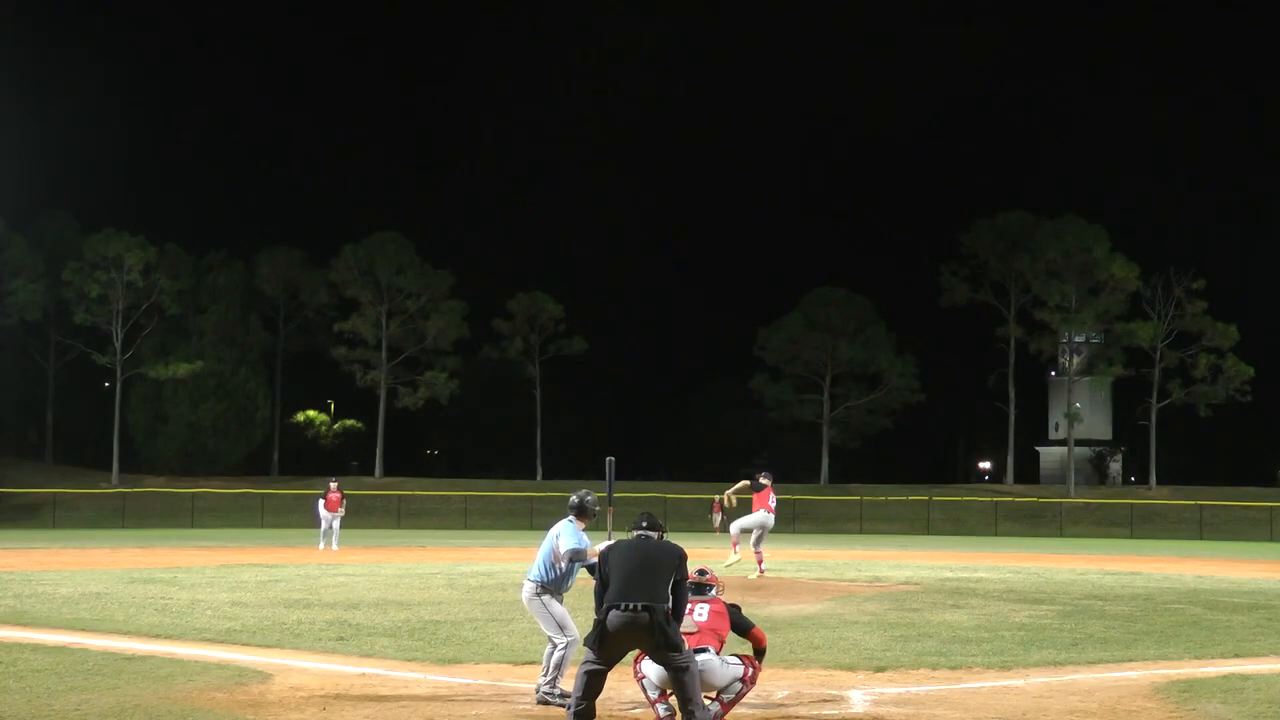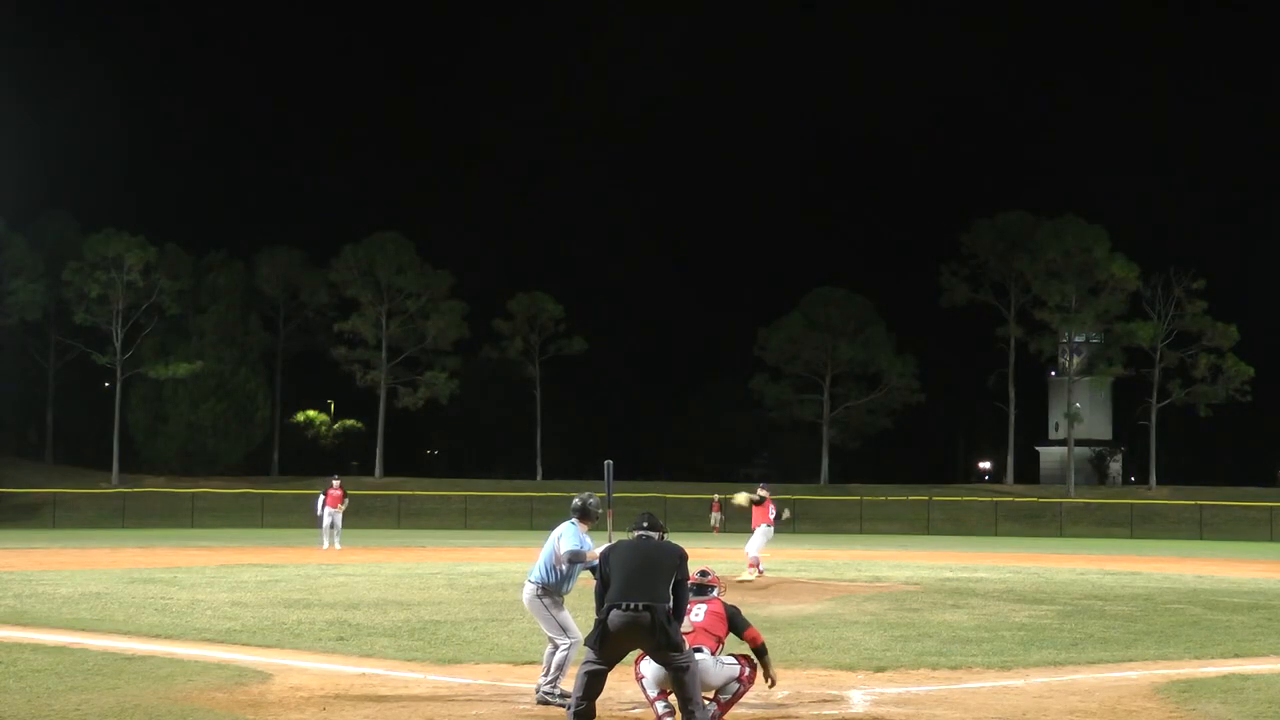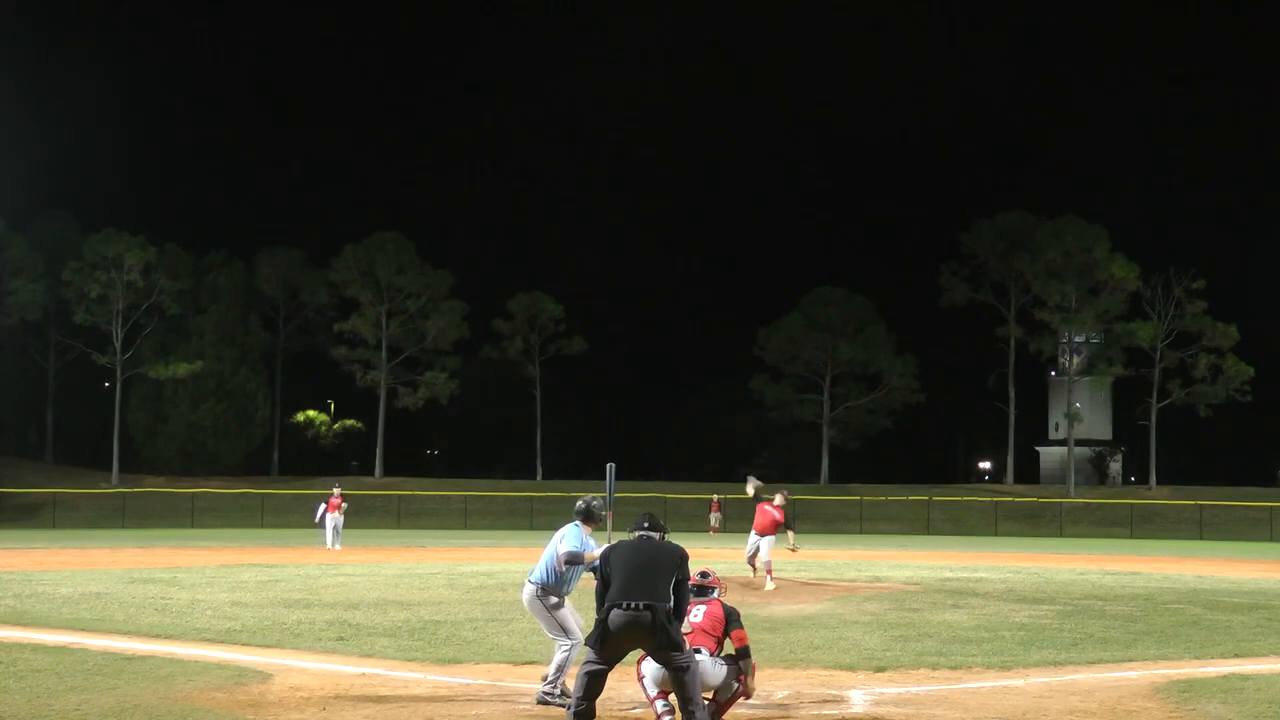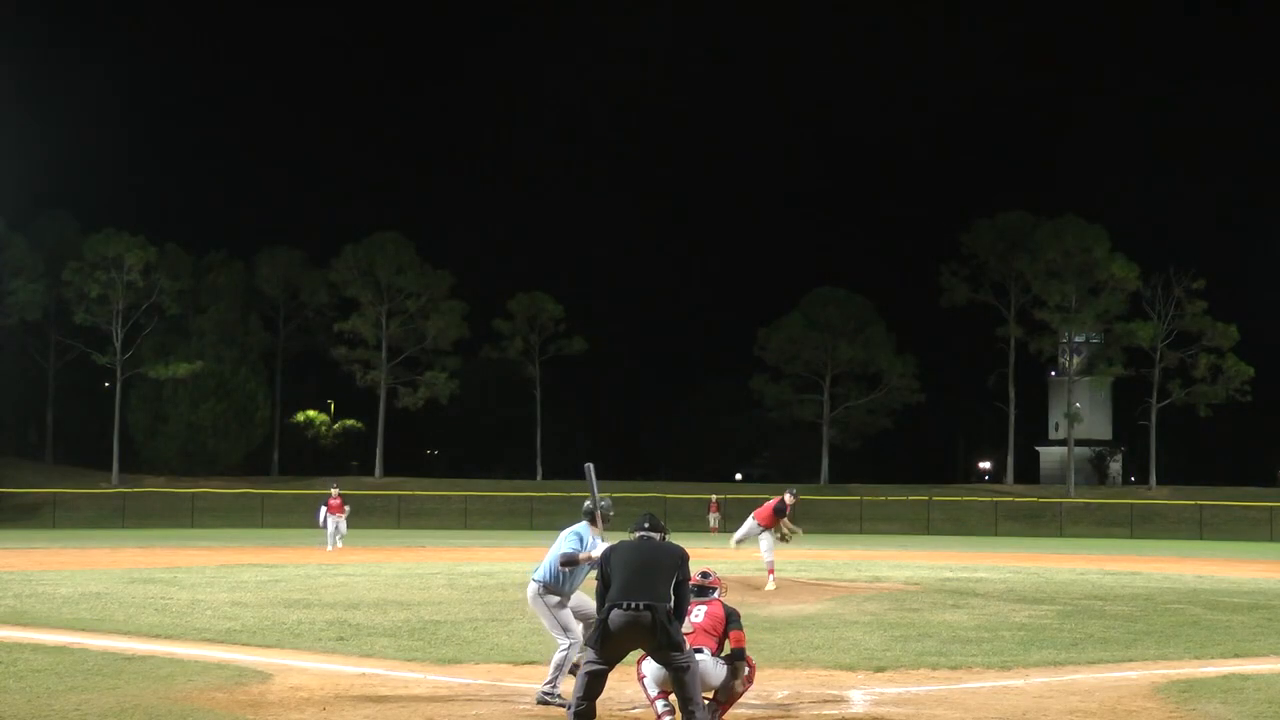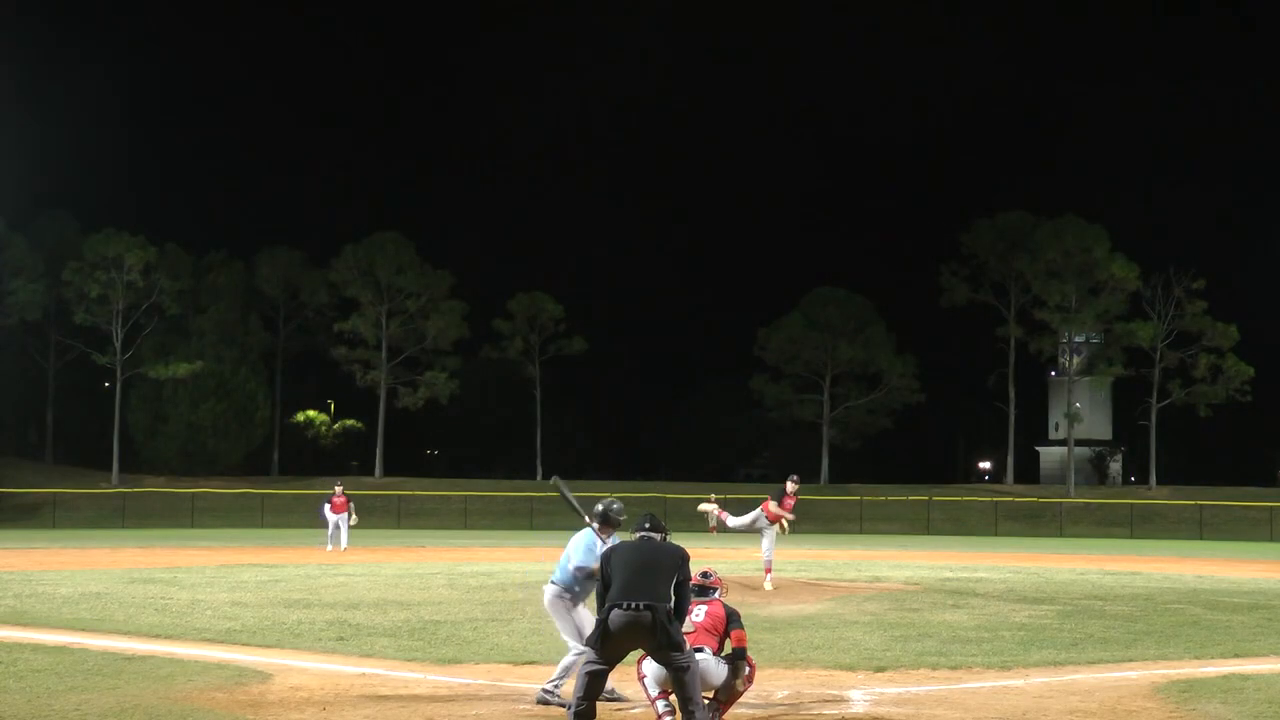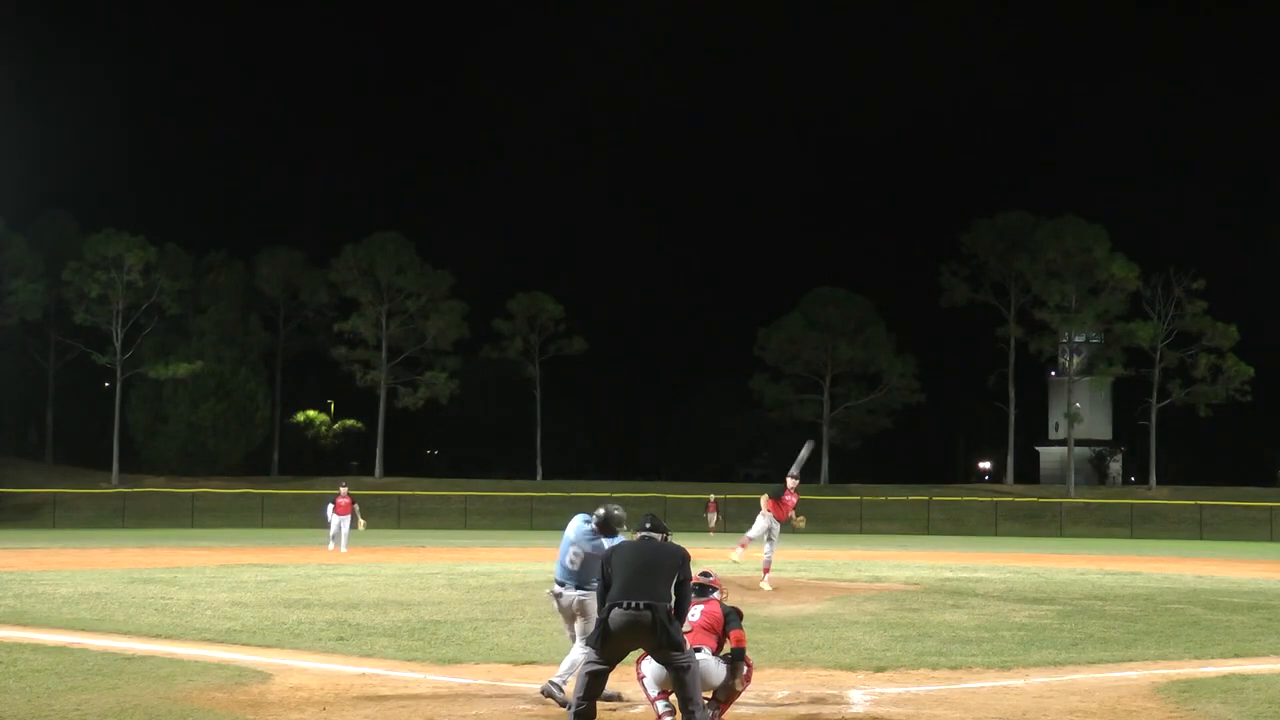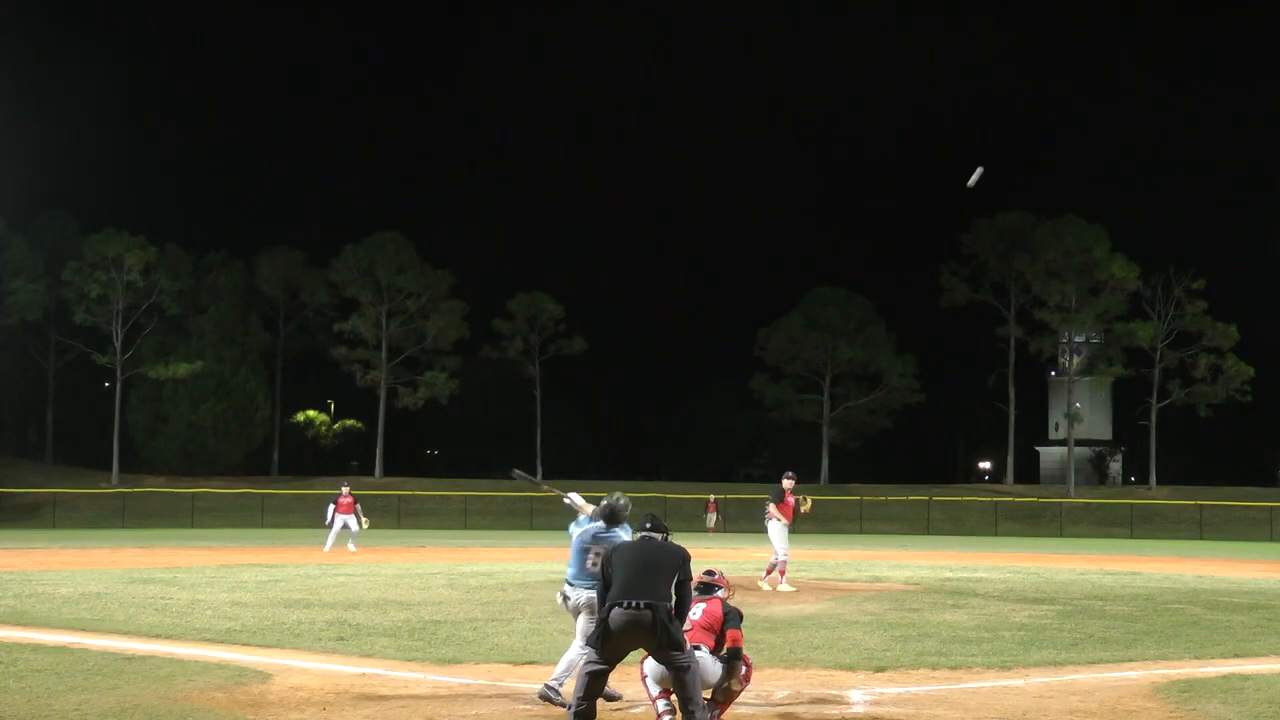
dt=0.2s
person 1, frame 1
left shoulder: (580, 535)
right shoulder: (568, 528)
right elbow: (571, 555)
right wrist: (599, 549)
left hip: (547, 592)
right hip: (539, 592)
left knee: (559, 638)
right knee: (569, 638)
left ankle: (545, 684)
right ankle: (547, 692)
person 1, frame 2
left shoulder: (584, 538)
right shoulder: (570, 530)
right elbow: (570, 557)
right wrist: (599, 552)
left hip: (548, 593)
right hip: (540, 593)
left knee: (559, 638)
right knee: (572, 639)
left ankle: (546, 684)
right ankle: (547, 692)
person 1, frame 3
left shoulder: (589, 540)
right shoulder: (574, 532)
right elbow: (568, 558)
right wrist: (597, 555)
left hip: (554, 593)
right hip: (540, 593)
left knee: (567, 636)
right knee: (573, 640)
left ankle: (553, 676)
right ankle: (548, 692)
person 1, frame 4
left shoulder: (597, 539)
right shoulder: (578, 533)
right elbow: (564, 559)
right wrist: (591, 555)
left hip: (562, 592)
right hip: (543, 592)
left knee: (596, 614)
right knee: (571, 639)
left ankle: (572, 663)
right ankle: (547, 693)
person 1, frame 5
left shoulder: (609, 540)
right shoulder: (587, 541)
right elbow: (582, 572)
left hip: (571, 598)
right hip: (560, 596)
right knee: (582, 647)
left ankle: (602, 688)
right ankle: (548, 691)
person 1, frame 6
left shoulder: (578, 520)
right shoulder: (608, 546)
left hip: (560, 592)
right hip: (583, 597)
left knee: (579, 642)
right knee: (582, 646)
right ankle: (556, 684)
person 1, frame 7
left shoulder: (581, 526)
right shoulder: (624, 535)
right wrist: (586, 509)
left hip: (571, 592)
right hip: (595, 597)
right knee: (581, 648)
left ankle: (601, 686)
right ankle: (552, 687)
person 2, frame 1
left shoulder: (610, 551)
right shoulder: (675, 552)
left elbow: (599, 596)
right elbow: (680, 598)
left wrist: (605, 624)
right wrist: (672, 629)
left hip: (615, 618)
right hip: (655, 619)
left knee: (593, 665)
right knee: (683, 664)
person 2, frame 2
left shoulder: (611, 552)
right shoulder: (675, 552)
left elbow: (600, 596)
right elbow: (681, 597)
left wrist: (605, 625)
right wrist: (673, 628)
left hip: (616, 618)
right hip: (656, 619)
left knee: (592, 666)
right knee: (683, 665)
person 2, frame 3
left shoulder: (611, 551)
right shoulder: (676, 552)
left elbow: (601, 596)
right elbow: (682, 597)
left wrist: (605, 624)
right wrist: (674, 628)
left hip: (616, 617)
right hip: (656, 619)
left knee: (593, 665)
right knee: (683, 665)
person 2, frame 4
left shoulder: (611, 552)
right shoulder: (676, 553)
left elbow: (601, 595)
right elbow: (682, 597)
left wrist: (605, 625)
right wrist: (674, 628)
left hip: (616, 618)
right hip: (656, 619)
left knee: (593, 665)
right knee: (684, 664)
person 2, frame 5
left shoulder: (612, 552)
right shoulder: (677, 553)
left elbow: (601, 595)
right elbow: (683, 597)
left wrist: (606, 625)
right wrist: (674, 628)
left hip: (617, 617)
right hip: (656, 619)
left knee: (594, 666)
right knee: (684, 665)
person 2, frame 6
left shoulder: (613, 551)
right shoulder: (678, 553)
left elbow: (602, 594)
right elbow: (684, 597)
left wrist: (606, 625)
right wrist: (675, 627)
left hip: (617, 617)
right hip: (656, 618)
left knee: (594, 665)
right knee: (684, 664)
person 2, frame 7
left shoulder: (614, 552)
right shoulder: (678, 553)
left elbow: (602, 594)
right elbow: (684, 597)
left wrist: (606, 624)
right wrist: (676, 628)
left hip: (617, 616)
right hip: (656, 617)
left knee: (594, 665)
right knee: (684, 664)
person 3, frame 1
right shoulder: (724, 608)
right elbow: (759, 637)
right wrist: (758, 664)
right hip: (707, 665)
left knee: (641, 662)
right knee: (749, 667)
person 3, frame 2
right shoulder: (724, 608)
right elbow: (754, 638)
right wrist: (768, 669)
left hip: (662, 667)
right hip: (701, 664)
left knee: (643, 664)
right knee: (747, 667)
person 3, frame 3
right shoulder: (724, 609)
right elbow: (740, 642)
right wrist: (749, 678)
left hip: (661, 667)
right hip: (700, 666)
left knee: (644, 664)
right knee: (744, 666)
person 3, frame 4
right shoulder: (725, 610)
right elbow: (738, 643)
right wrist: (739, 680)
left hip: (664, 667)
right hip: (702, 666)
left knee: (645, 663)
right knee: (746, 666)
person 3, frame 5
right shoulder: (725, 610)
right elbow: (739, 643)
right wrist: (739, 679)
left hip: (666, 667)
right hip: (704, 666)
left knee: (645, 663)
right knee: (746, 665)
person 3, frame 6
right shoulder: (725, 610)
right elbow: (738, 644)
right wrist: (737, 679)
left hip: (664, 667)
right hip: (702, 665)
left knee: (644, 663)
right knee: (744, 665)
person 3, frame 7
right shoulder: (726, 608)
right elbow: (733, 643)
right wrist: (733, 679)
right hip: (698, 662)
left knee: (647, 664)
right knee: (742, 664)
